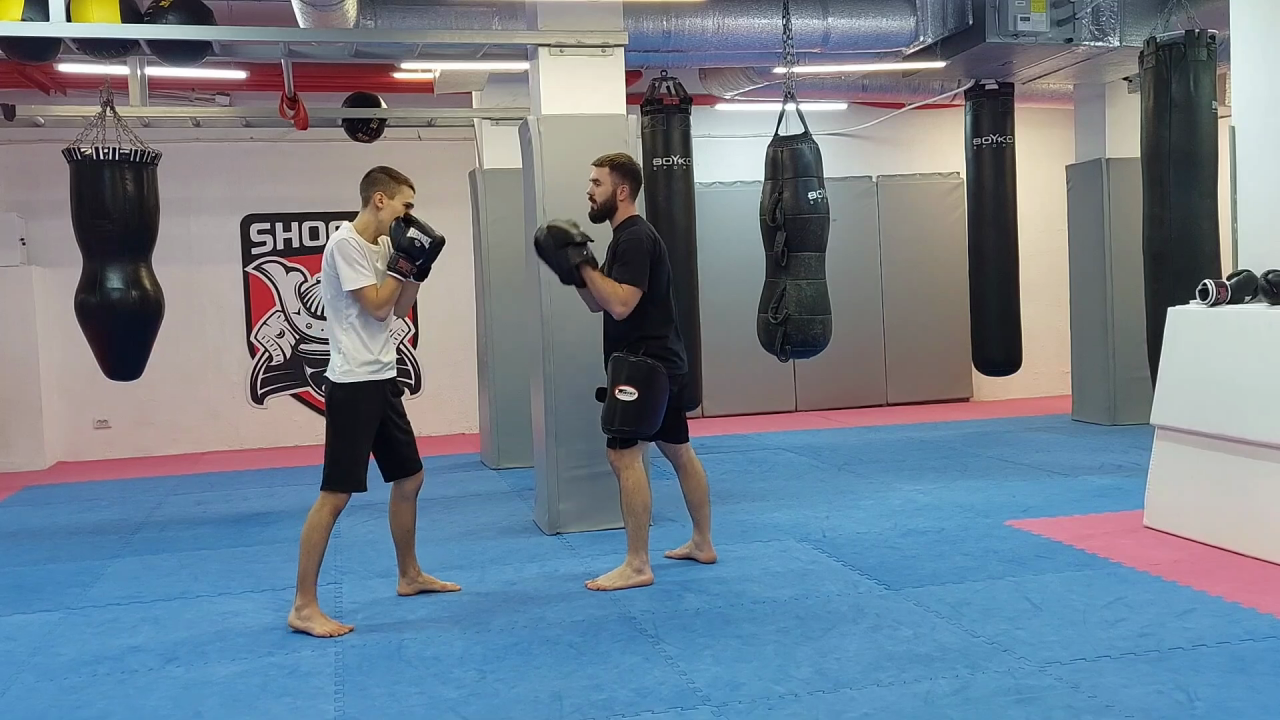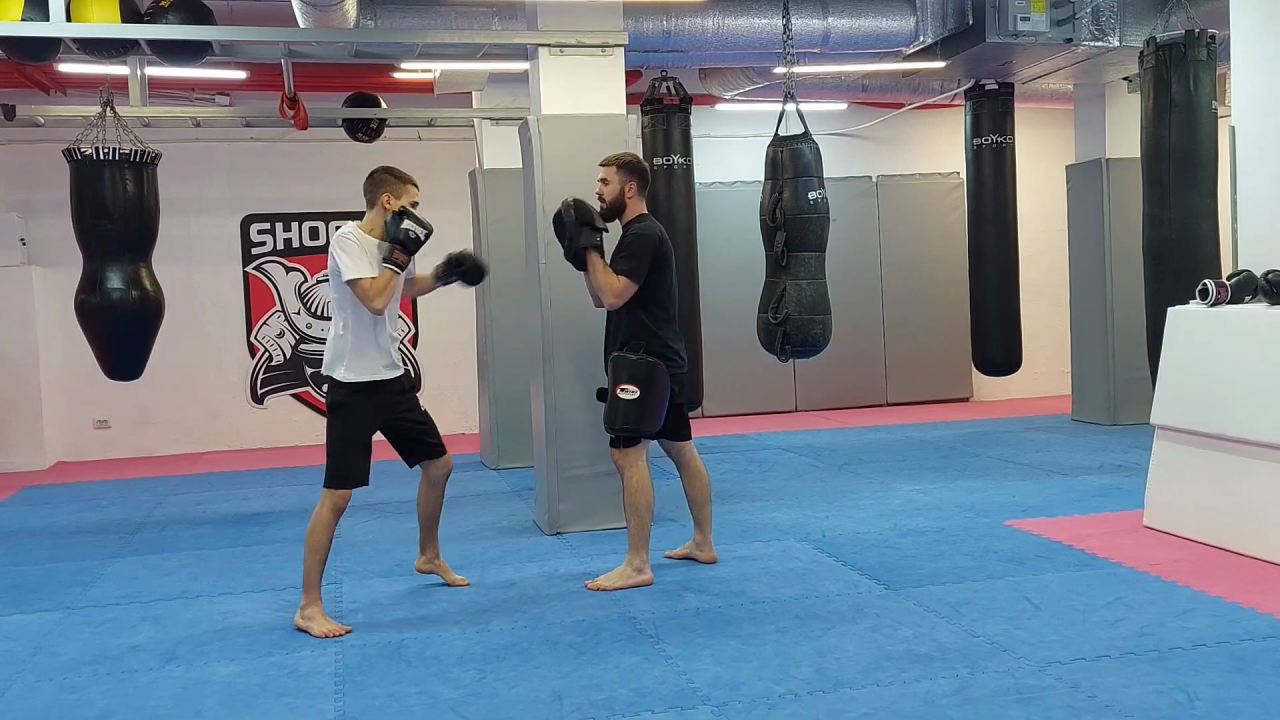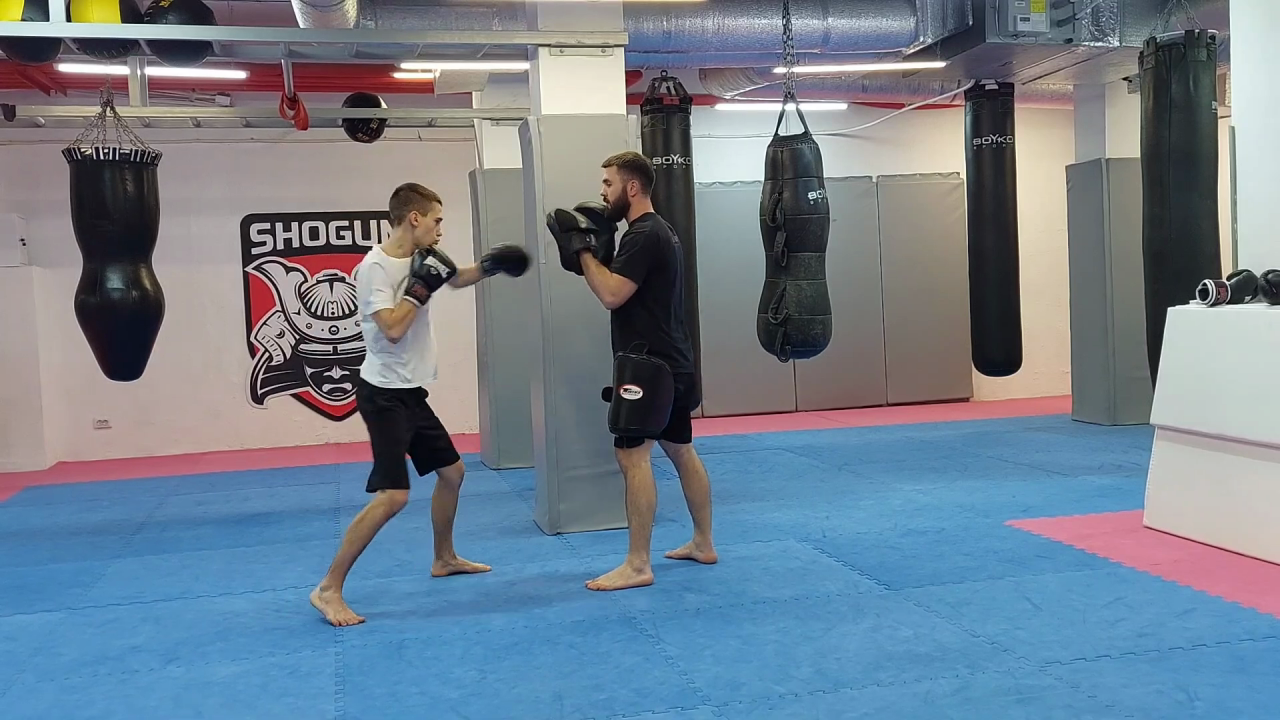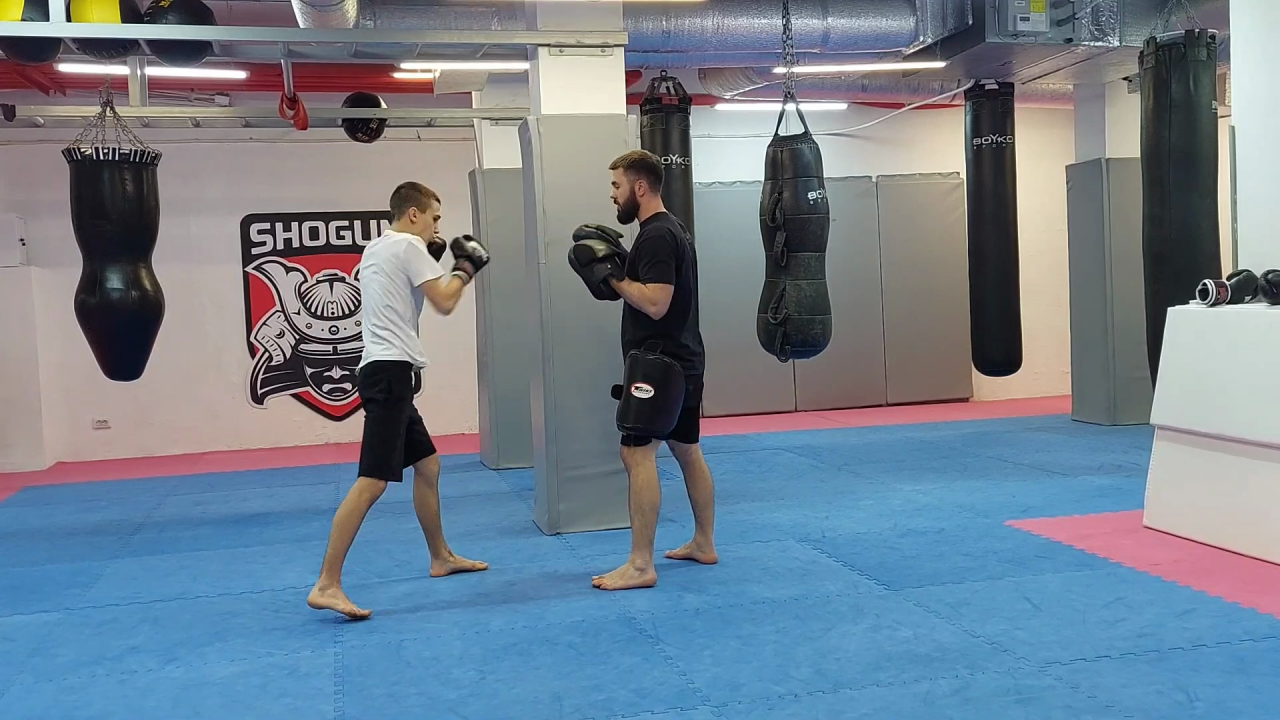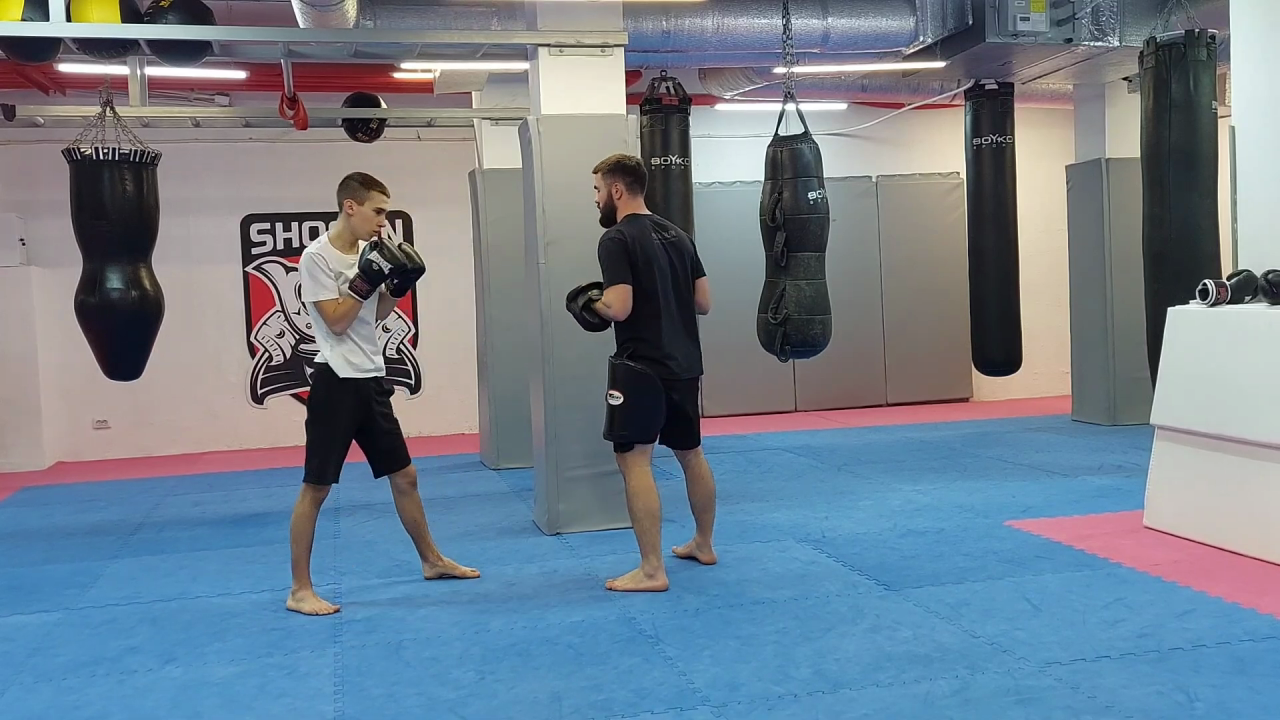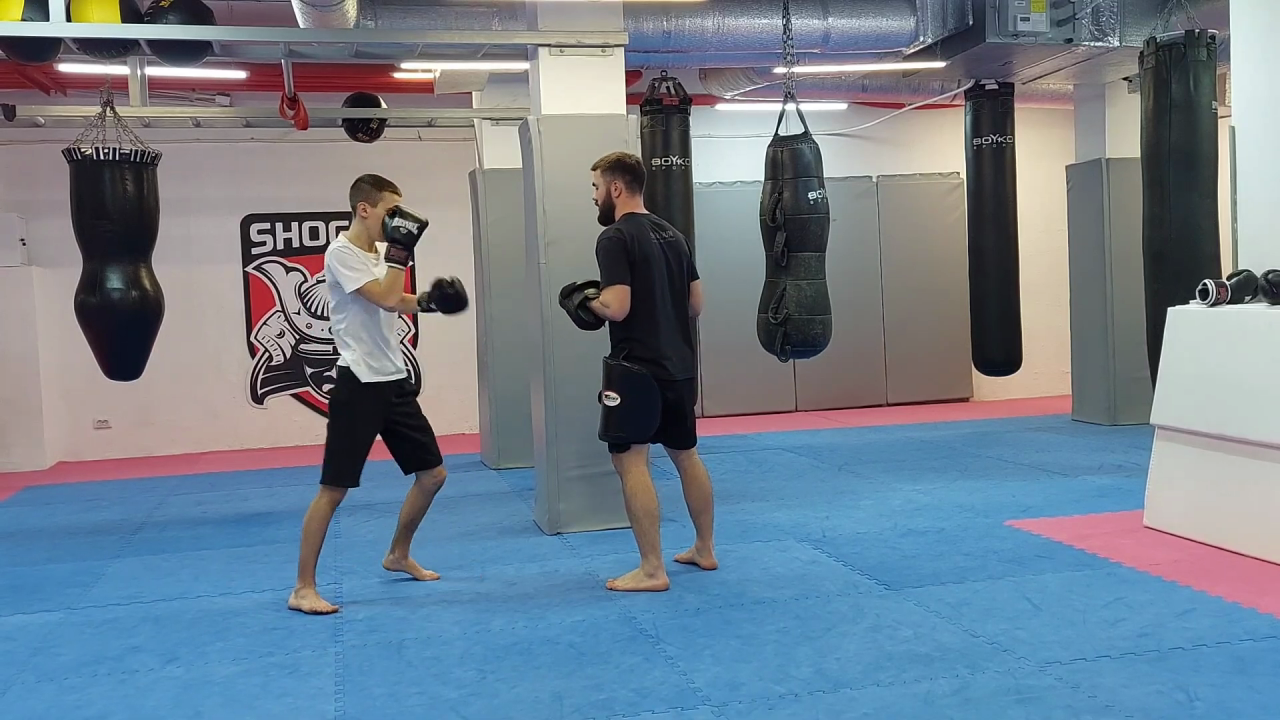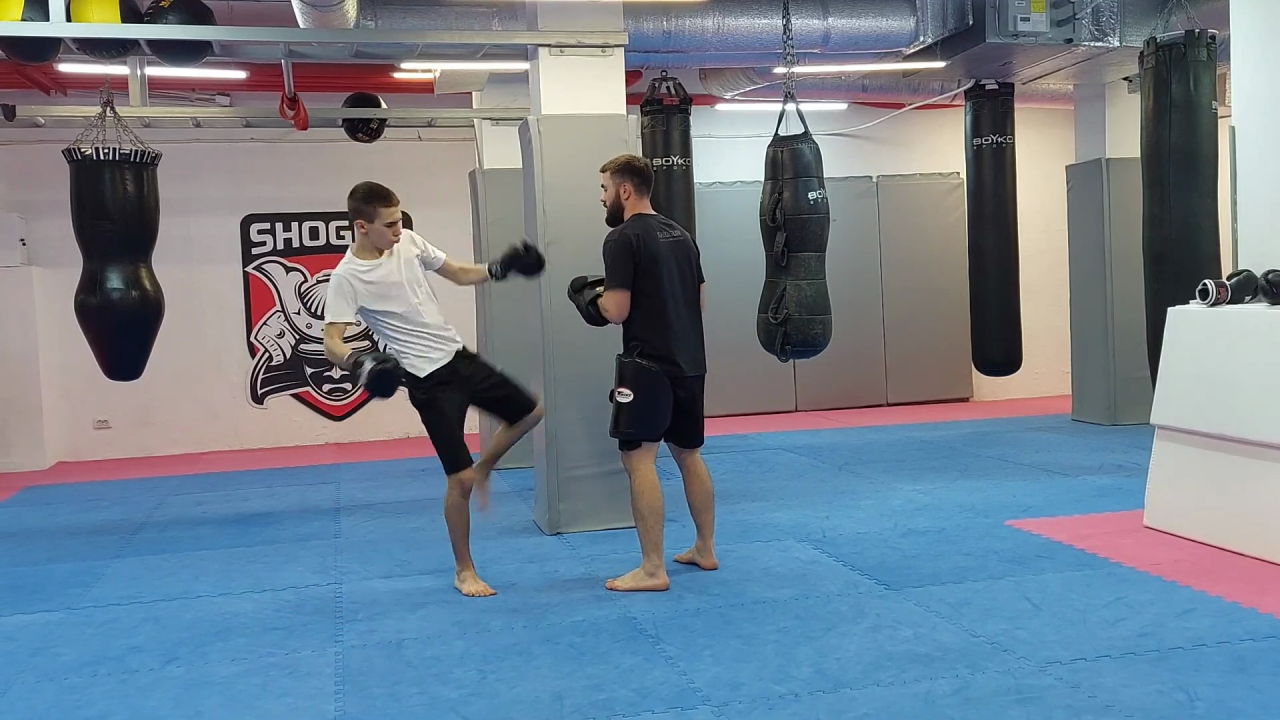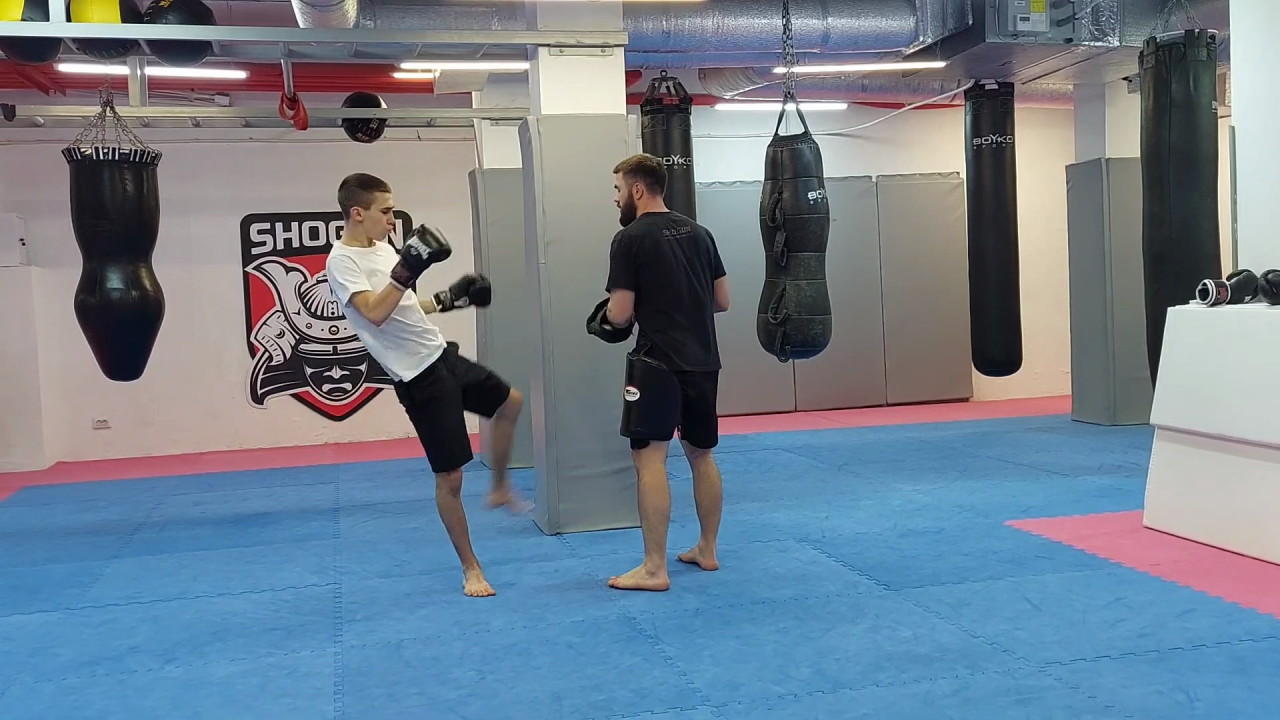
dt=0.4s
person 1, frame 1
left shoulder: (382, 245)
right shoulder: (345, 244)
left elbow: (399, 309)
right elbow: (377, 308)
left wrist: (417, 265)
right wrist: (404, 260)
left hip: (383, 382)
right hip: (352, 386)
left knee: (409, 481)
right knee: (335, 495)
left ankle: (410, 575)
right ankle: (304, 606)
person 1, frame 2
left shoulder: (388, 243)
right shoulder: (347, 240)
left elbow: (411, 288)
right elbow: (375, 301)
left wrist: (446, 271)
right wrist: (401, 251)
left hip: (391, 379)
right hip: (351, 386)
left knee: (439, 464)
right knee: (337, 494)
left ankle: (429, 554)
right ankle: (309, 606)
person 1, frame 3
left shoulder: (418, 257)
right shoulder: (374, 267)
left elbow: (454, 278)
right elbow: (393, 330)
left wrist: (489, 263)
right wrist: (420, 287)
left hip: (410, 391)
right hip: (383, 393)
left knee: (452, 471)
right knee: (391, 497)
left ankle: (444, 557)
right ankle: (328, 589)
person 1, frame 4
left shoulder: (377, 249)
right shoulder: (409, 246)
right elbow: (444, 303)
left wrist: (433, 265)
right wrist: (466, 266)
left hip: (382, 371)
right hip: (390, 371)
left knee: (428, 465)
right knee: (372, 481)
left ankle: (441, 556)
right ankle: (326, 585)
person 1, frame 5
left shoulder: (367, 250)
right shoulder: (317, 256)
right elbow: (336, 322)
left wrist: (397, 285)
right wrist: (365, 279)
left hip: (371, 381)
right hip: (335, 383)
left knee: (404, 477)
right knee: (316, 487)
left ankle: (432, 560)
right ankle: (300, 589)
person 1, frame 6
left shoulder: (382, 250)
right shoulder: (341, 254)
right elbow: (385, 298)
left wrist: (428, 300)
right wrist: (402, 249)
left hip: (394, 382)
right hip: (359, 386)
left knee: (433, 473)
right knee: (334, 489)
left ankle: (399, 554)
right ankle: (304, 587)
person 1, frame 7
left shoulder: (409, 243)
right shoulder: (345, 278)
left elbow: (457, 273)
right elbow: (333, 343)
left wrist: (500, 268)
right wrist: (359, 363)
left hip: (459, 359)
right hip: (428, 380)
left knee: (530, 413)
right knee: (461, 476)
left ankle: (481, 468)
right ankle: (464, 569)
person 1, frame 8
left shoulder: (384, 246)
right shoulder: (342, 263)
right elbow: (376, 313)
left wrist: (447, 299)
right wrist: (409, 268)
left hip: (442, 356)
right hip: (418, 378)
left knee: (509, 404)
right knee: (449, 477)
left ankle: (500, 489)
right ankle: (470, 567)
person 2, frame 1
left shoulder: (635, 238)
right shoulder: (628, 236)
left elbow: (620, 306)
right elbow: (600, 303)
left wrist: (583, 267)
right wrist: (580, 270)
left hip: (646, 364)
right hip: (661, 362)
left knee: (624, 455)
right knee: (678, 451)
left ankle: (637, 566)
right ankle: (703, 543)
person 2, frame 2
left shoulder: (643, 234)
right shoulder: (637, 234)
left elbow: (613, 296)
right elbow: (602, 298)
left wrist: (590, 250)
right wrist: (584, 254)
left hip: (647, 362)
right hip: (659, 361)
left knee: (628, 454)
right knee: (681, 449)
left ankle: (638, 565)
right ankle: (703, 542)
person 2, frame 3
left shoulder: (645, 235)
right shoulder: (657, 232)
left elbow: (611, 295)
right elbow: (619, 287)
left wrist: (582, 251)
left hip: (652, 364)
right hip: (671, 362)
left knee: (633, 455)
right knee: (681, 450)
left ankle: (638, 565)
right ankle: (704, 543)
person 2, frame 4
left shoulder: (658, 235)
right shoulder: (662, 230)
left elbow: (655, 303)
left wrist: (612, 275)
right wrist: (612, 268)
left hip: (662, 363)
right hip: (678, 361)
left knee: (637, 454)
right knee: (687, 450)
left ankle: (640, 564)
right ankle: (703, 543)
person 2, frame 5
left shoulder: (617, 239)
right shoulder: (677, 235)
left elbow: (620, 308)
right elbow: (703, 302)
left wrist: (591, 303)
left hip: (643, 368)
right hip: (683, 366)
left knee: (633, 461)
right knee: (690, 454)
left ankle: (652, 570)
right ankle: (704, 543)
person 2, frame 6
left shoulder: (615, 238)
right shoulder: (673, 235)
left elbow: (617, 307)
right elbow: (695, 304)
left wrist: (587, 300)
left hip: (638, 369)
right hip: (679, 366)
left knee: (631, 462)
right knee: (686, 455)
left ankle: (652, 570)
right ankle: (705, 549)
person 2, frame 7
left shoulder: (622, 239)
right shoulder: (680, 235)
left elbow: (617, 311)
left wrist: (594, 296)
left hip: (651, 365)
right hip: (689, 363)
left knee: (638, 458)
right knee: (689, 454)
left ankle: (653, 569)
right ankle: (705, 549)
person 2, frame 8
left shoulder: (629, 239)
right shoulder: (699, 233)
left elbow: (620, 315)
right elbow: (722, 300)
left wrist: (609, 312)
left hip: (661, 363)
right hip: (703, 361)
left knee: (649, 458)
right knee: (701, 453)
left ankle: (654, 568)
right ankle: (707, 549)
